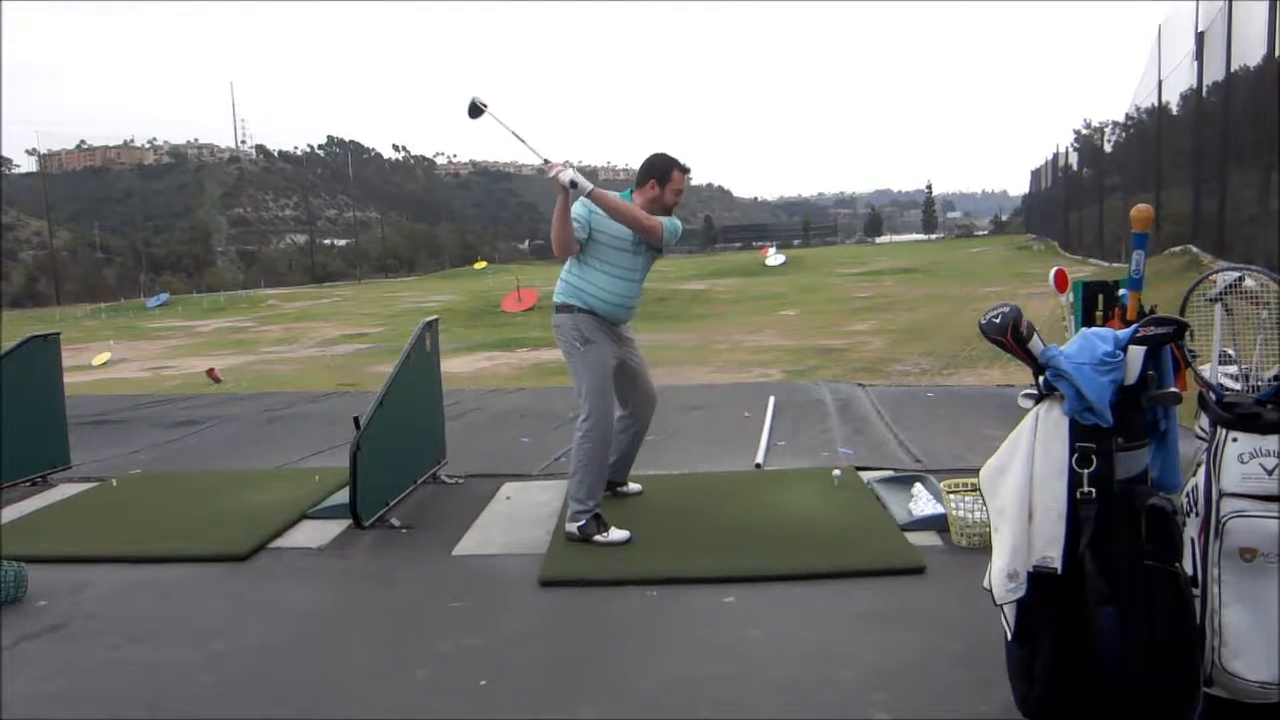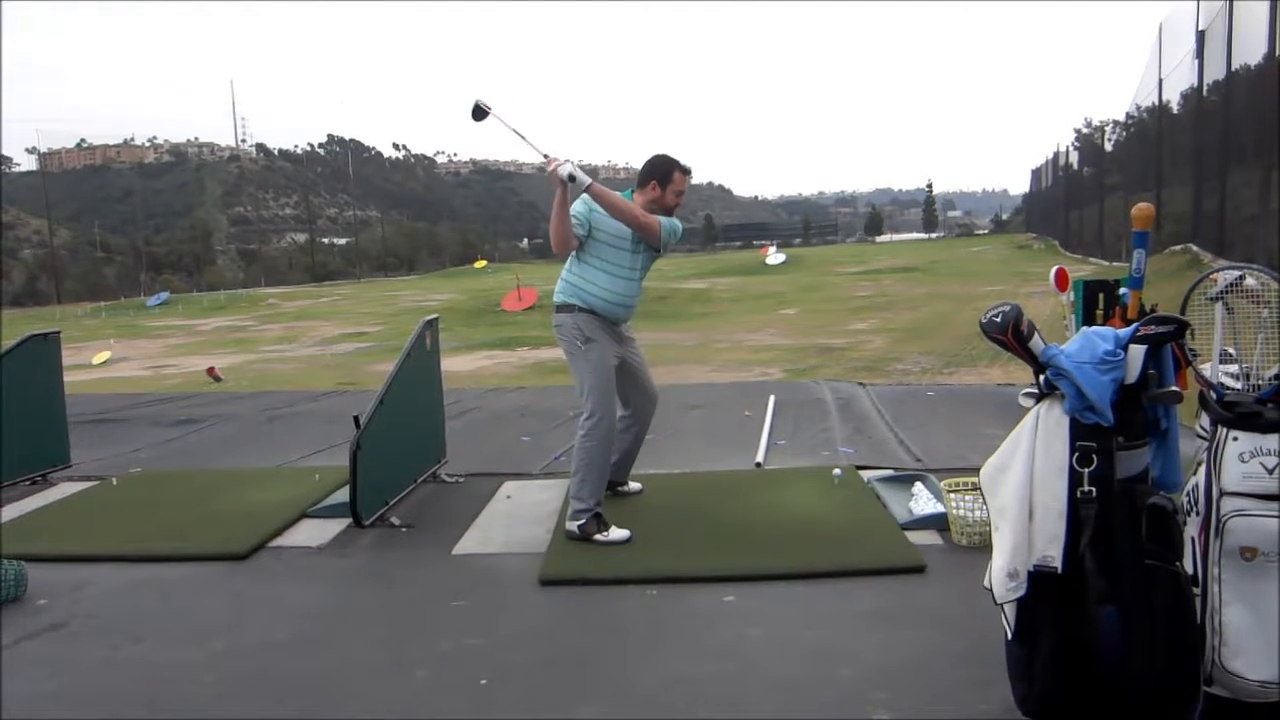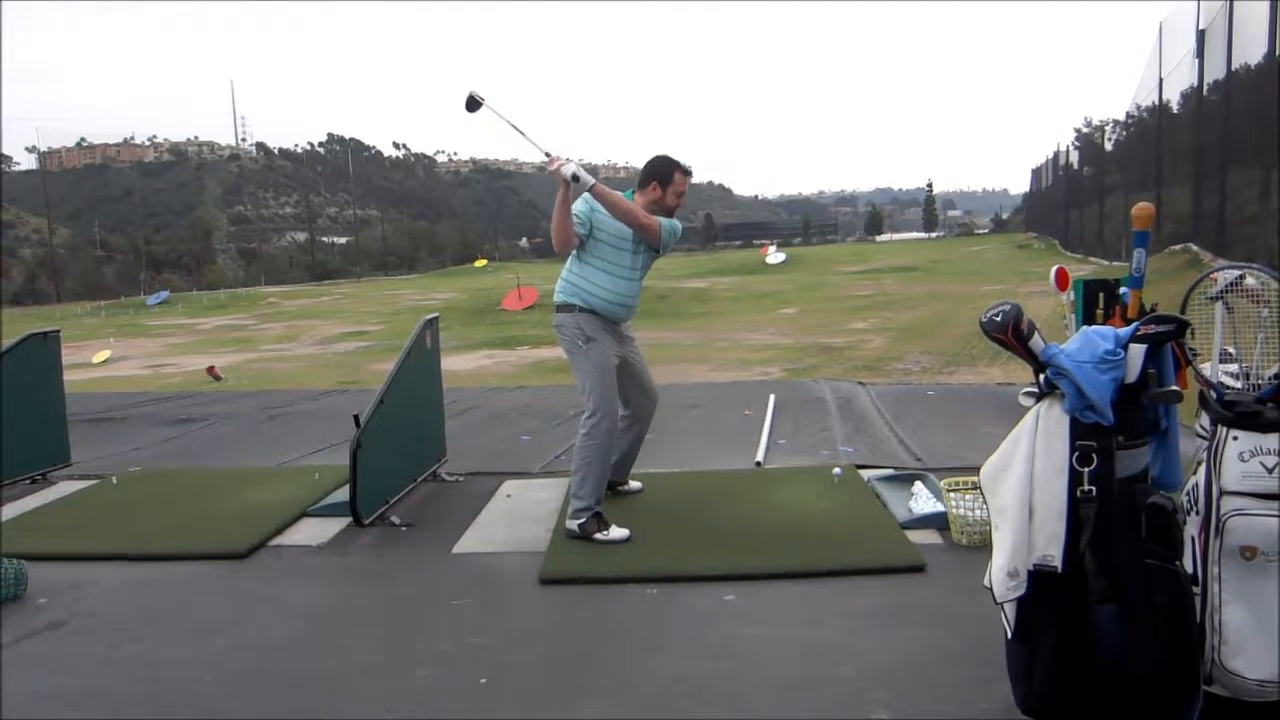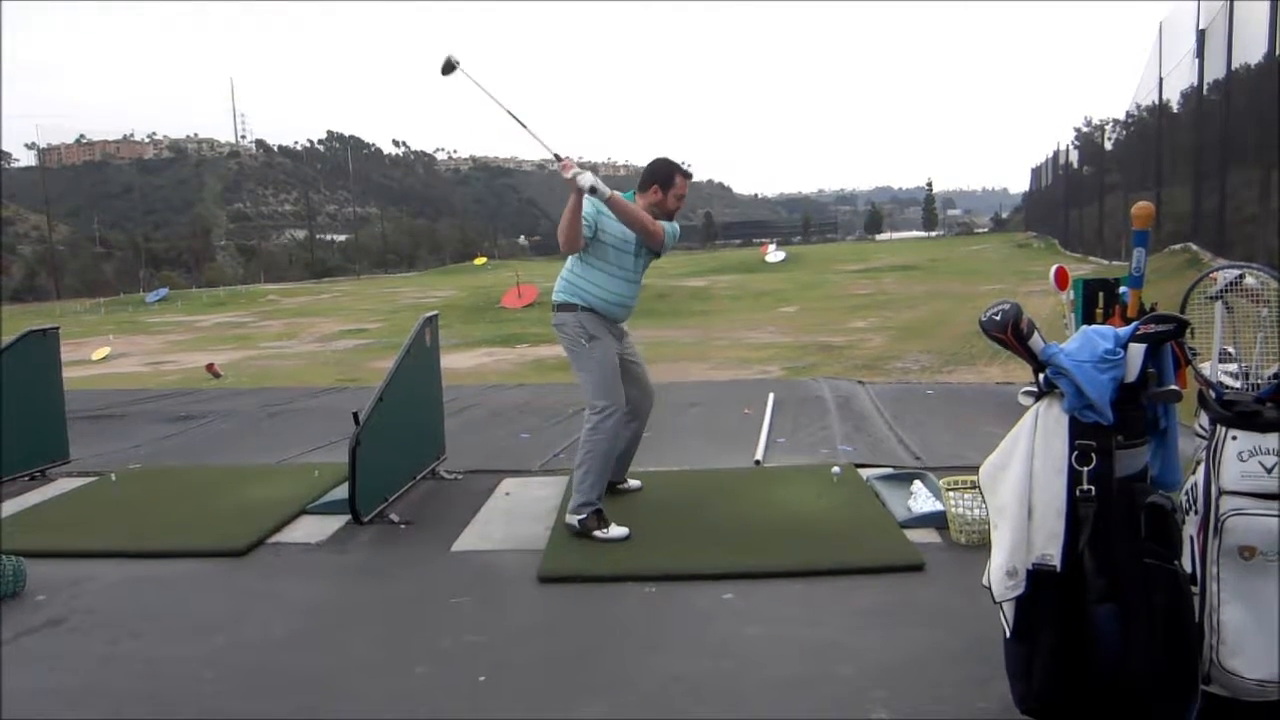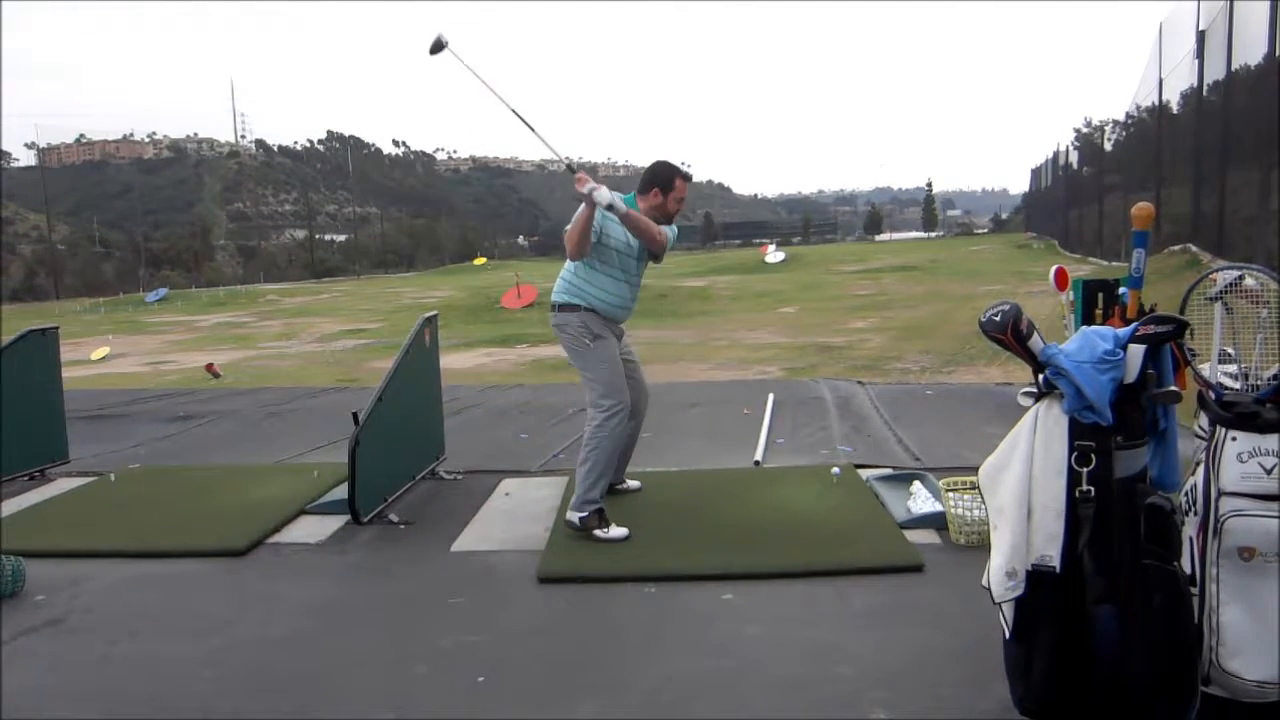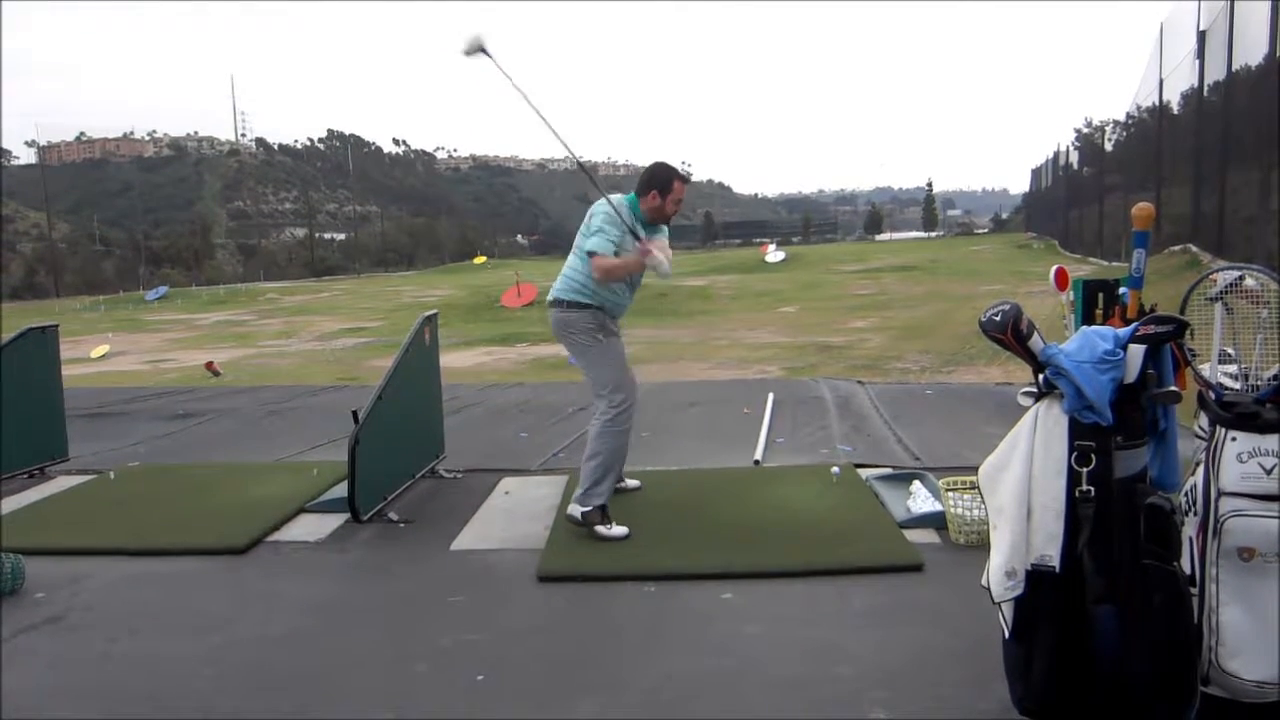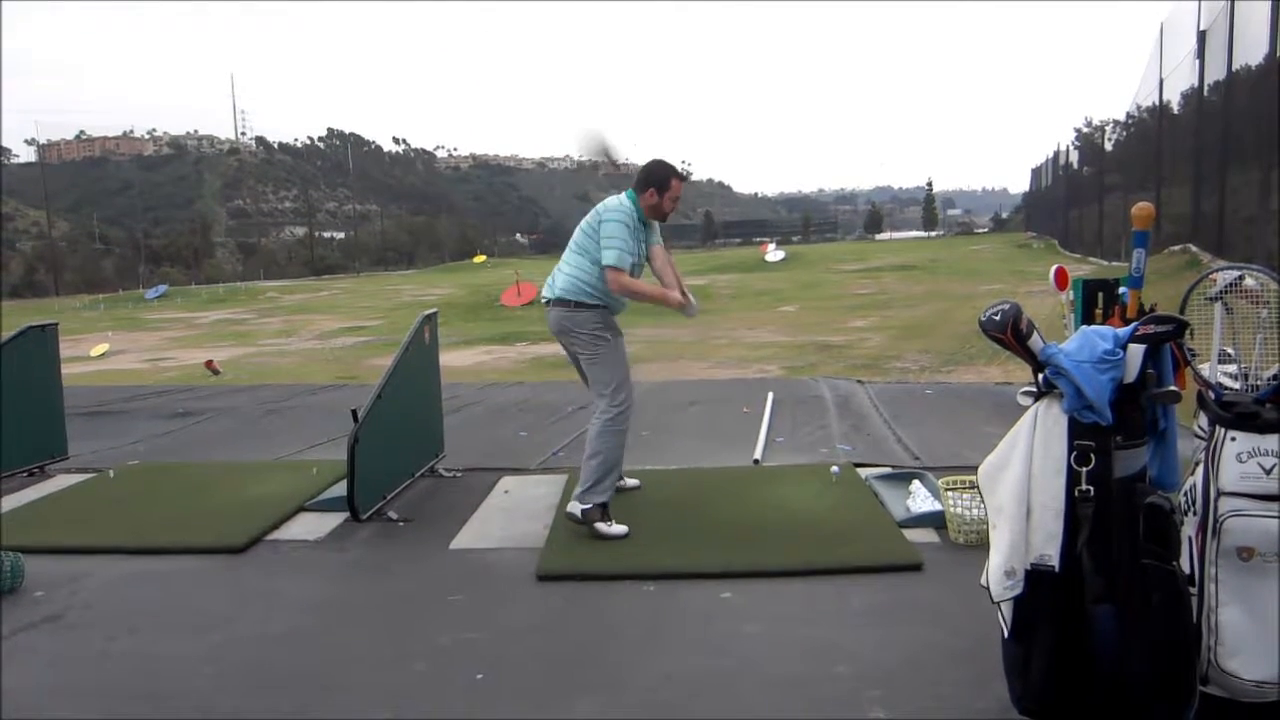
dt=0.2s
person 1, frame 1
left shoulder: (669, 226)
right shoulder: (590, 206)
left elbow: (640, 223)
right elbow: (563, 251)
left wrist: (588, 187)
right wrist: (565, 196)
left hip: (616, 326)
right hip: (580, 321)
left knee: (642, 401)
right knee: (598, 414)
left ankle: (611, 477)
right ankle: (581, 517)
person 1, frame 2
left shoulder: (670, 227)
right shoulder: (591, 204)
left elbow: (638, 220)
right elbow: (561, 247)
left wrist: (587, 183)
right wrist: (563, 190)
left hip: (616, 325)
right hip: (580, 320)
left knee: (643, 401)
right knee: (600, 413)
left ankle: (611, 477)
right ankle: (582, 516)
person 1, frame 3
left shoulder: (670, 228)
right shoulder: (592, 204)
left elbow: (639, 221)
right elbow: (562, 245)
left wrist: (589, 183)
right wrist: (565, 190)
left hip: (616, 325)
right hip: (581, 320)
left knee: (643, 400)
right knee: (602, 412)
left ankle: (612, 476)
right ankle: (583, 515)
person 1, frame 4
left shoulder: (668, 230)
right shoulder: (595, 205)
left elbow: (645, 228)
right elbow: (569, 246)
left wrist: (603, 191)
right wrist: (578, 195)
left hip: (611, 324)
right hip: (579, 317)
left knee: (640, 398)
right knee: (607, 407)
left ankle: (610, 475)
right ankle: (583, 511)
person 1, frame 5
left shoulder: (665, 230)
right shoulder: (600, 208)
left elbow: (653, 239)
right elbow: (574, 252)
left wrist: (616, 207)
right wrist: (590, 204)
left hip: (607, 323)
right hip: (579, 317)
left knee: (635, 398)
right knee: (612, 405)
left ankle: (609, 476)
right ankle: (585, 509)
person 1, frame 6
left shoulder: (656, 226)
right shoulder: (608, 211)
left elbow: (658, 251)
right elbow: (601, 271)
left wrist: (650, 253)
right wrist: (638, 257)
left hip: (595, 316)
right hip: (579, 313)
left knee: (621, 394)
right knee: (616, 402)
left ankle: (608, 476)
right ankle: (587, 504)
person 1, frame 7
left shoulder: (647, 222)
right shoulder: (617, 213)
left elbow: (658, 256)
right elbow: (617, 282)
left wrist: (675, 287)
right wrist: (667, 298)
left hip: (568, 310)
right hip: (584, 313)
left knee: (612, 394)
right knee: (615, 402)
left ankle: (606, 474)
right ankle: (588, 502)
